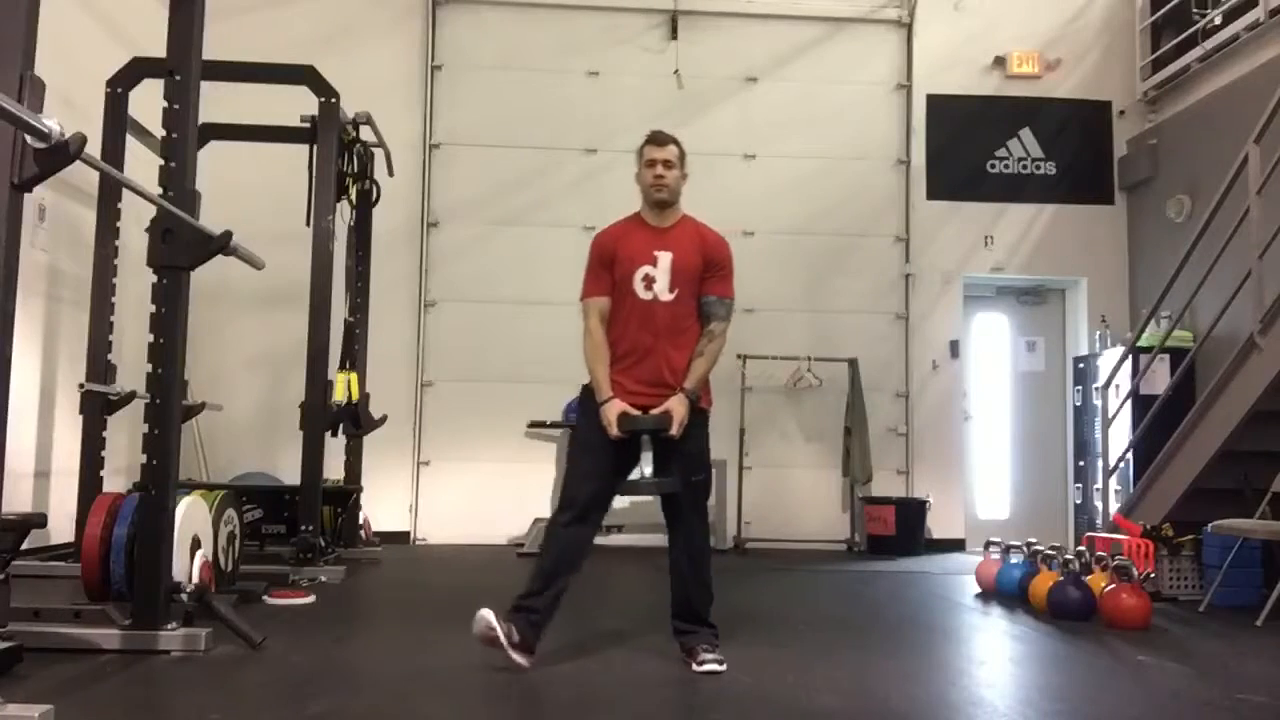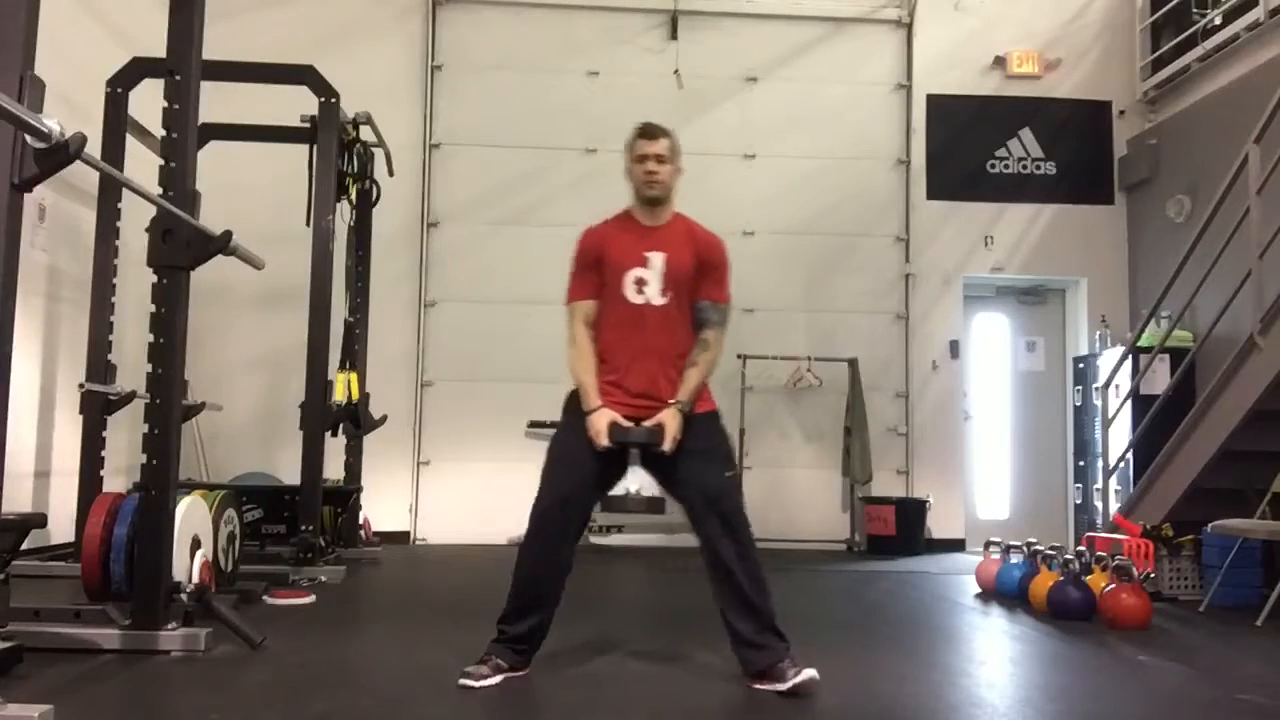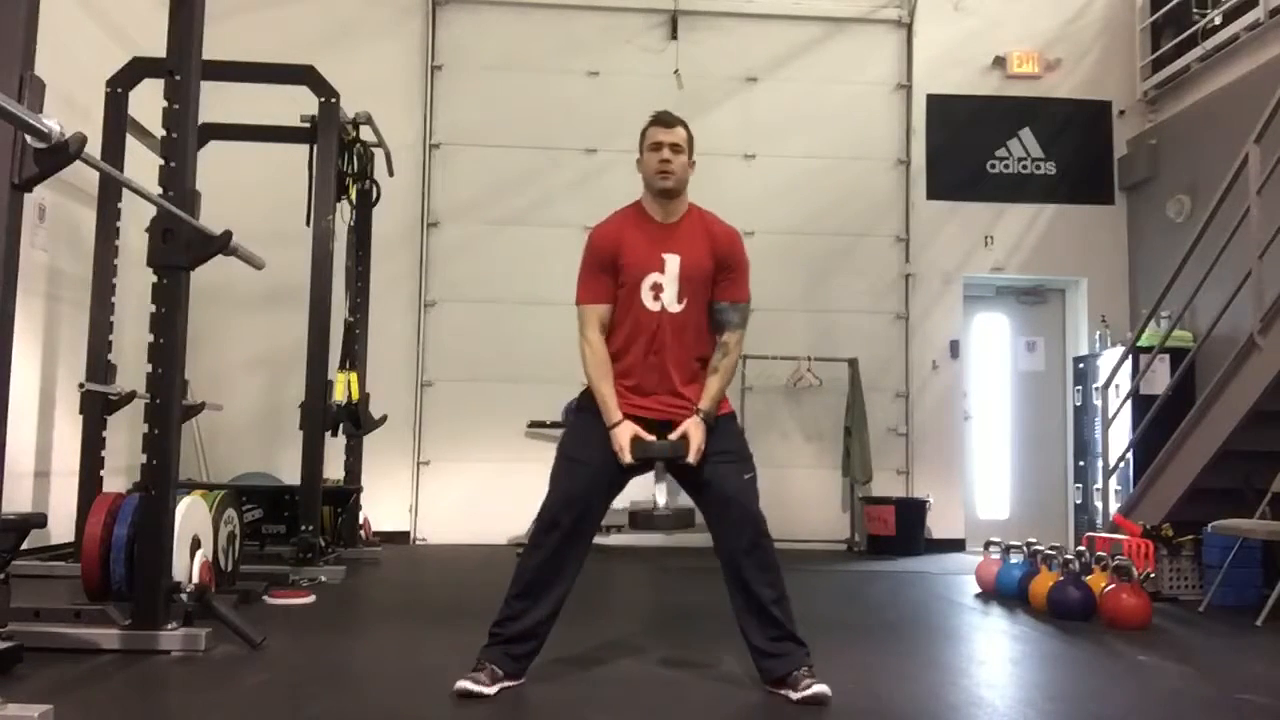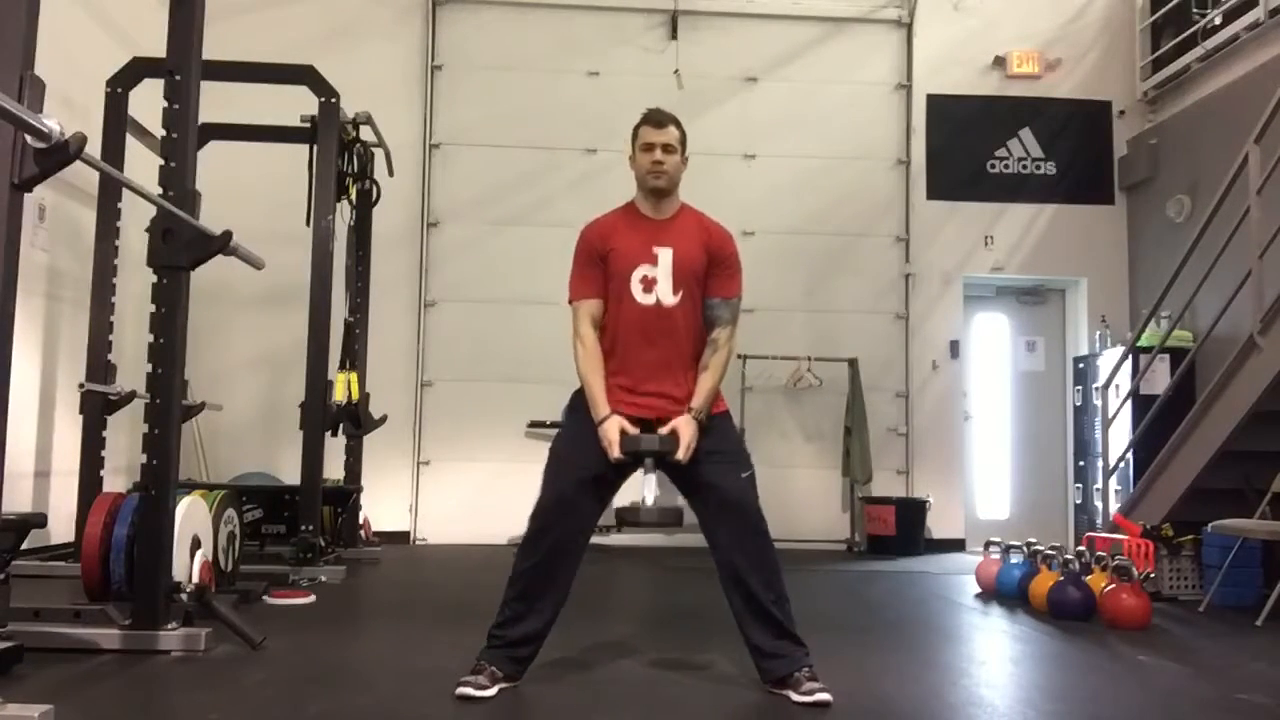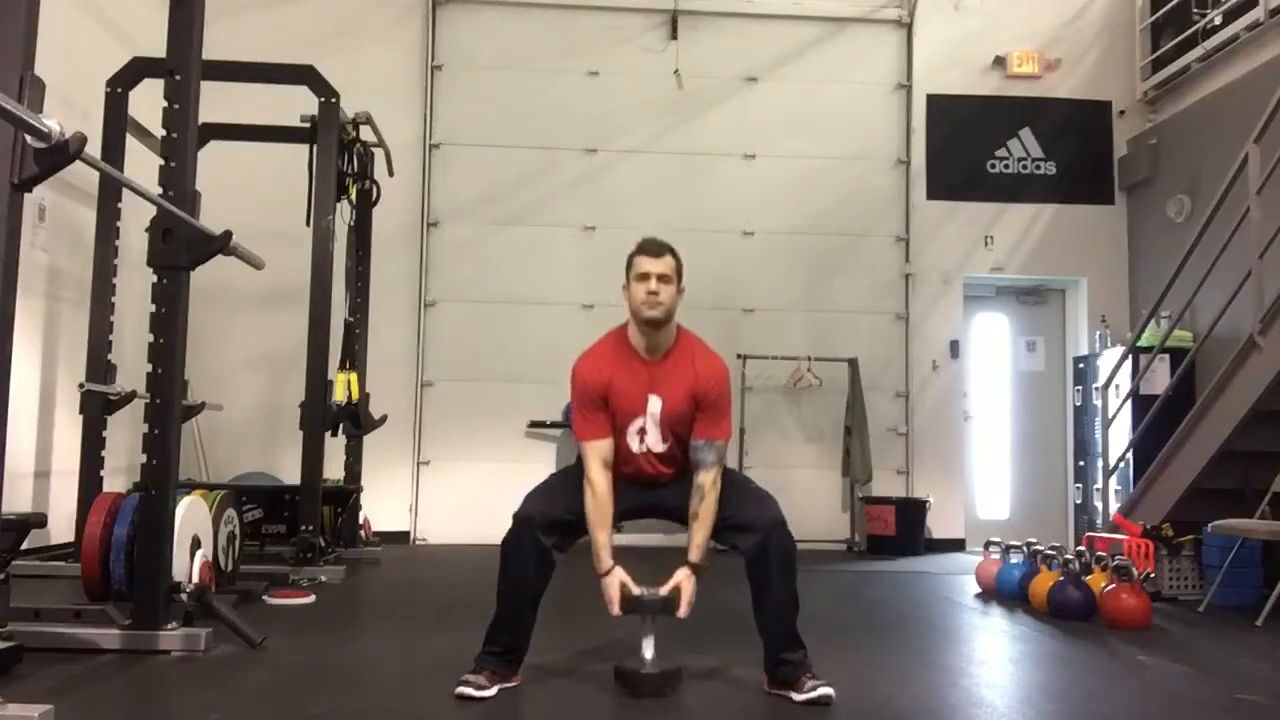
dt=1s
person 1, frame 1
left shoulder: (711, 246)
right shoulder: (610, 241)
left elbow: (716, 329)
right elbow: (595, 323)
left wrist: (686, 395)
right wrist: (606, 397)
left hip: (682, 404)
right hip: (612, 399)
left knee: (688, 522)
right knee: (575, 511)
left ankle: (697, 635)
right ankle: (523, 627)
person 1, frame 2
left shoulder: (705, 246)
right shoulder: (596, 242)
left elbow: (710, 337)
right elbow: (581, 329)
left wrist: (679, 407)
right wrist: (594, 407)
left hip: (683, 411)
right hip: (600, 410)
left knee: (726, 525)
right knee: (551, 523)
left ankle: (767, 659)
right ankle: (512, 649)
person 1, frame 3
left shoulder: (722, 240)
right shoulder: (608, 236)
left elbow: (731, 335)
right elbow: (592, 334)
left wrist: (702, 416)
right wrist: (615, 420)
left hip: (700, 413)
right hip: (615, 410)
left knee: (745, 530)
right knee: (559, 525)
left ankle: (786, 664)
right ankle: (503, 659)
person 1, frame 4
left shoulder: (714, 238)
right shoulder: (599, 235)
left elbow: (721, 334)
right elbow: (586, 330)
left wrist: (695, 414)
right wrist: (602, 415)
left hip: (694, 413)
right hip: (609, 411)
left knee: (741, 527)
right knee: (555, 523)
left ankle: (787, 666)
right ankle: (501, 659)
person 1, frame 5
left shoulder: (708, 369)
right shoulder: (593, 367)
left elbow: (707, 473)
right elbow: (597, 469)
left wrist: (692, 565)
right wrist: (605, 565)
left hip: (683, 477)
right hip: (617, 476)
left knee: (768, 527)
right knee: (531, 523)
left ankle: (788, 670)
right ankle: (498, 664)
